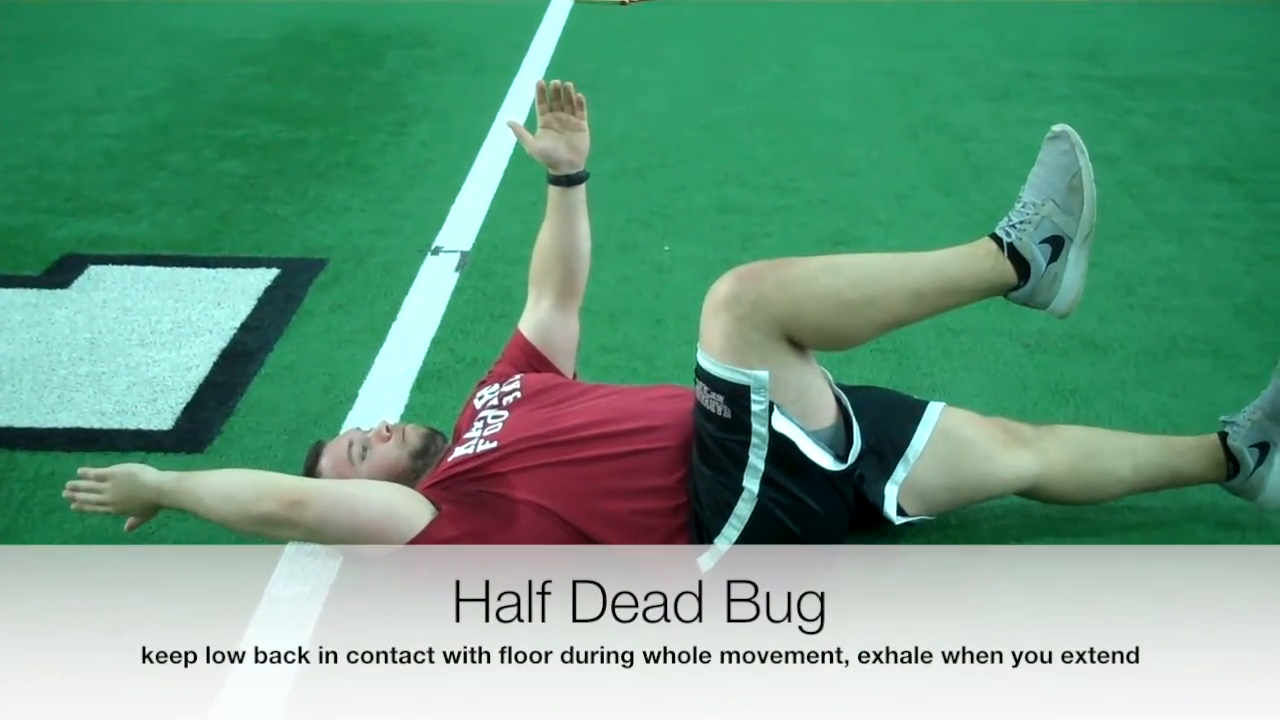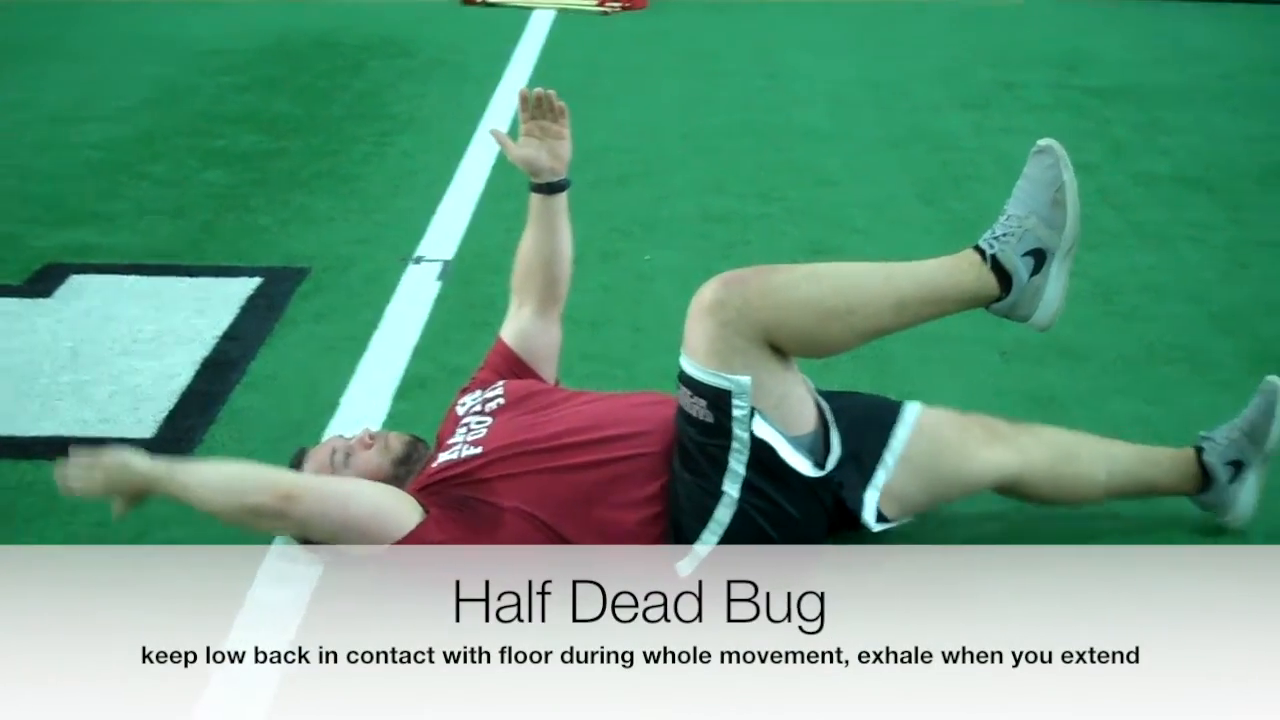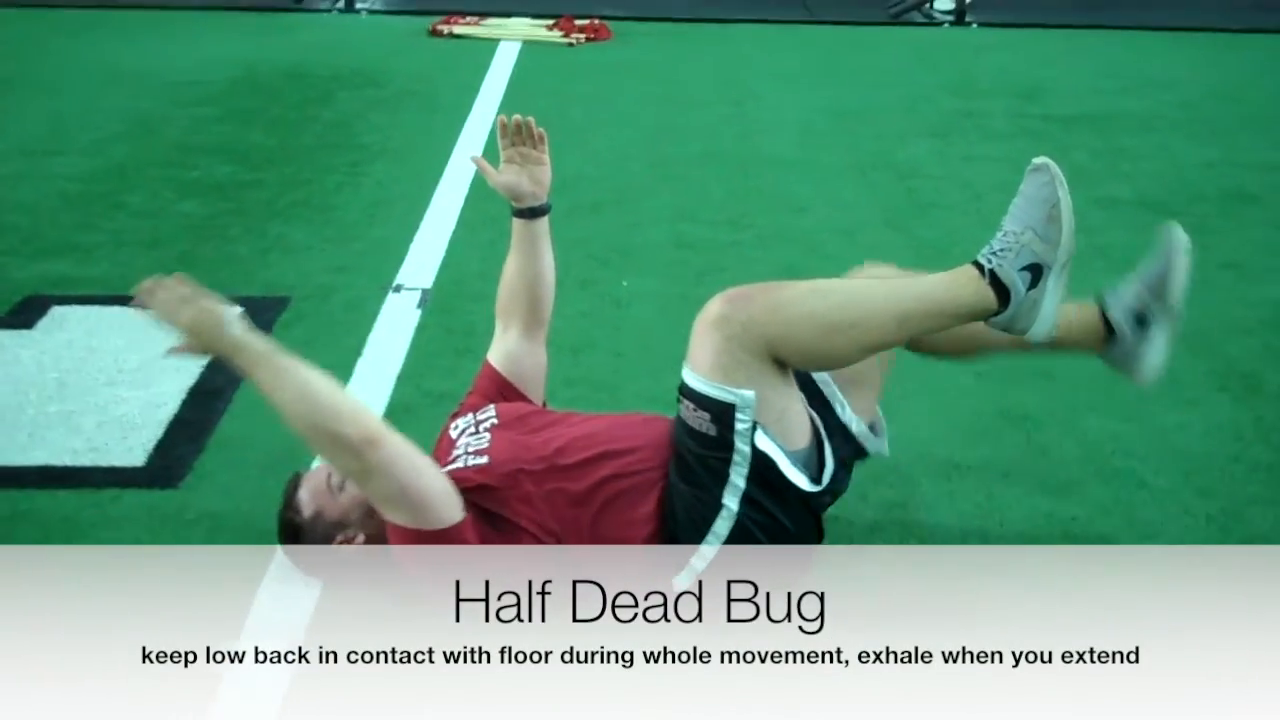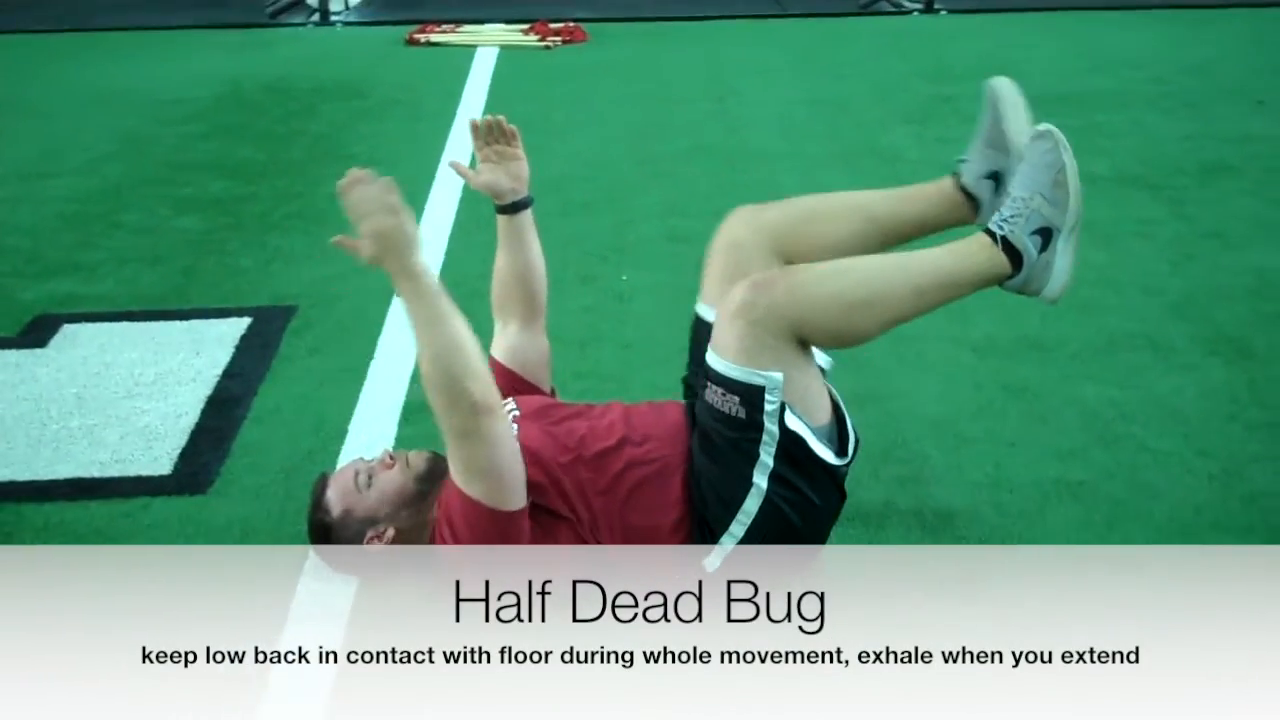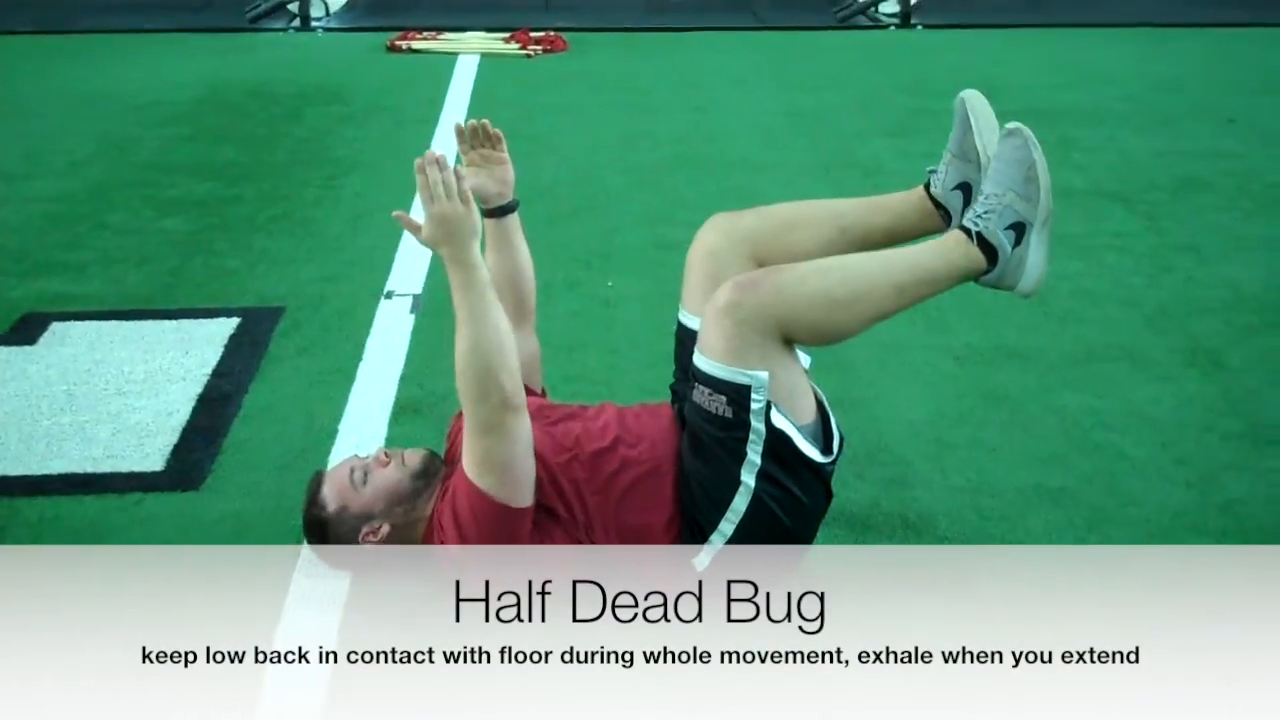
dt=0.4s
person 1, frame 1
left shoulder: (505, 394)
right shoulder: (441, 519)
left elbow: (557, 295)
right elbow: (290, 508)
left wrist: (567, 177)
right wrist: (159, 483)
left hip: (777, 448)
right hip: (744, 509)
left knee: (1014, 446)
right knee: (743, 295)
right ankle: (1019, 256)
person 1, frame 2
left shoulder: (486, 401)
right shoulder: (425, 521)
left elbow: (538, 303)
right elbow: (285, 497)
left wrist: (547, 183)
right wrist: (148, 470)
left hip: (750, 456)
right hip: (722, 518)
left knee: (985, 447)
right knee: (729, 300)
right ankle: (1001, 268)
person 1, frame 3
left shoulder: (474, 423)
right shoulder: (426, 537)
left elbow: (523, 328)
right elbow: (364, 442)
left wrist: (530, 209)
right wrist: (241, 342)
left hip: (711, 469)
right hip: (719, 533)
left knee: (885, 295)
right knee: (733, 317)
left ankle: (1107, 327)
right ankle: (1001, 284)
person 1, frame 4
left shoulder: (485, 438)
right shoulder: (469, 537)
left elbow: (522, 323)
right elbow: (472, 416)
left wrist: (512, 205)
right wrist: (408, 273)
left hip: (707, 443)
right hip: (742, 513)
left knee: (748, 232)
right knee: (761, 302)
left ankle: (974, 192)
right ankle: (1012, 251)
person 1, frame 5
left shoulder: (468, 448)
right shoulder: (469, 532)
left elbow: (513, 322)
right elbow: (501, 408)
left wrist: (498, 208)
right wrist: (459, 257)
left hip: (696, 444)
right hip: (733, 513)
left knee: (725, 240)
right knee: (745, 301)
left ankle: (942, 203)
right ankle: (985, 245)
